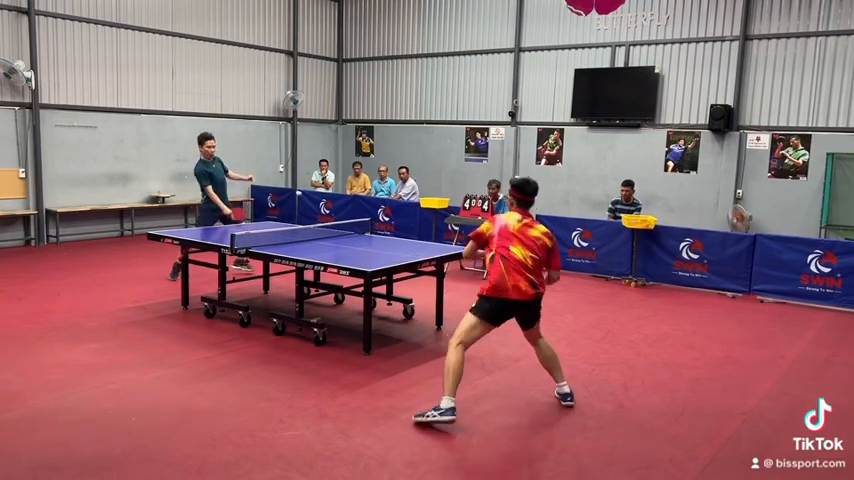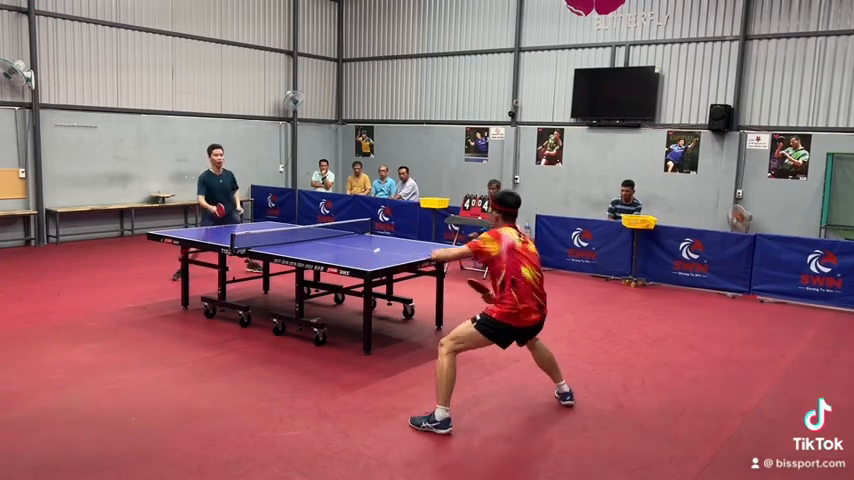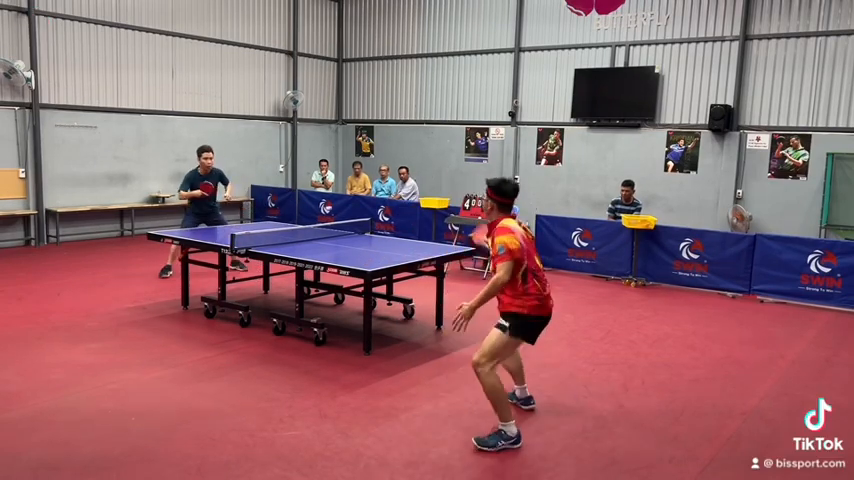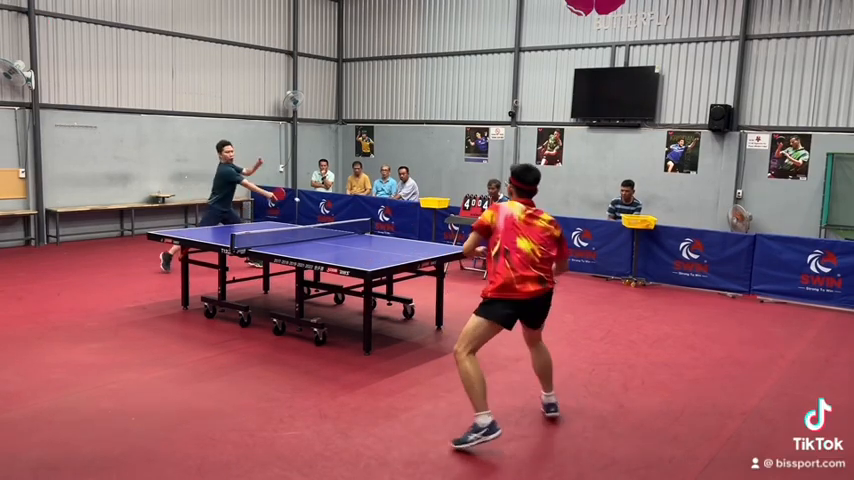
dt=0.3s
person 1, frame 1
left shoulder: (497, 221)
right shoulder: (546, 234)
left elbow: (467, 253)
right elbow: (553, 277)
left wrist: (485, 251)
left hip: (498, 294)
right hip: (530, 296)
left knee: (457, 343)
right knee: (536, 339)
left ankle: (446, 407)
right ankle: (564, 390)
person 1, frame 2
left shoulder: (496, 237)
right shoulder: (529, 244)
left elbow: (453, 254)
left wrist: (436, 254)
left hip: (506, 316)
right hip: (535, 316)
left knee: (447, 346)
right knee: (533, 342)
left ankle: (441, 417)
right ankle: (564, 390)
person 1, frame 3
left shoulder: (504, 230)
right shoulder: (519, 228)
left elbow: (502, 277)
left wrist: (471, 306)
right wrist: (487, 242)
left hip: (525, 308)
right hip: (536, 305)
left knee: (482, 362)
right knee: (502, 347)
left ankle: (509, 432)
right ankle: (523, 394)
person 1, frame 4
left shoulder: (498, 210)
right shoulder: (550, 222)
left elbow: (468, 249)
right elbow: (563, 266)
left wrist: (487, 249)
left hip: (504, 293)
right hip: (540, 292)
left knee: (463, 351)
right knee: (534, 341)
left ankle: (484, 423)
right ankle: (549, 401)
person 2, frame 1
left shoulder: (217, 160)
right shoulder: (200, 168)
left elbow: (228, 175)
right elbow: (209, 191)
left wrist: (245, 178)
right wrist: (224, 208)
left hip: (224, 206)
right hip: (210, 209)
left ankle: (240, 261)
right ankle: (178, 265)
person 2, frame 2
left shoulder: (229, 174)
right shoulder: (204, 177)
left elbow: (235, 191)
right elbow: (200, 199)
left wrist: (238, 205)
right wrist: (211, 207)
left hip: (229, 215)
right hip: (210, 216)
left ankle: (252, 263)
person 2, frame 3
left shoulder: (217, 172)
right shoulder: (191, 176)
left elbow: (228, 183)
right elbow: (181, 195)
left wrist: (228, 192)
right wrist: (194, 193)
left hip: (212, 211)
right hip: (194, 212)
left ankle: (234, 261)
right ankle: (168, 266)
person 2, frame 4
left shoulder: (230, 166)
right shoulder: (225, 170)
left elbow: (247, 172)
right elbow: (246, 184)
left wrist: (257, 165)
right wrist: (266, 194)
left hip: (226, 208)
right hip: (215, 208)
right ankle: (168, 255)
